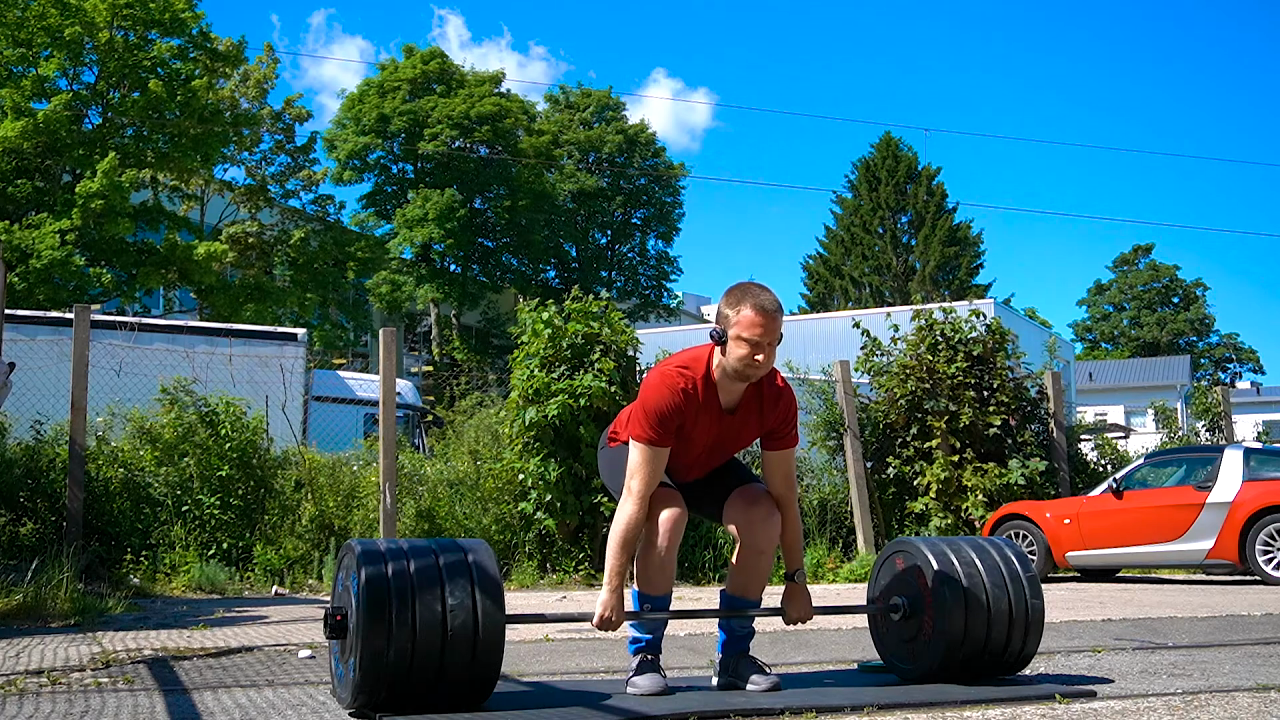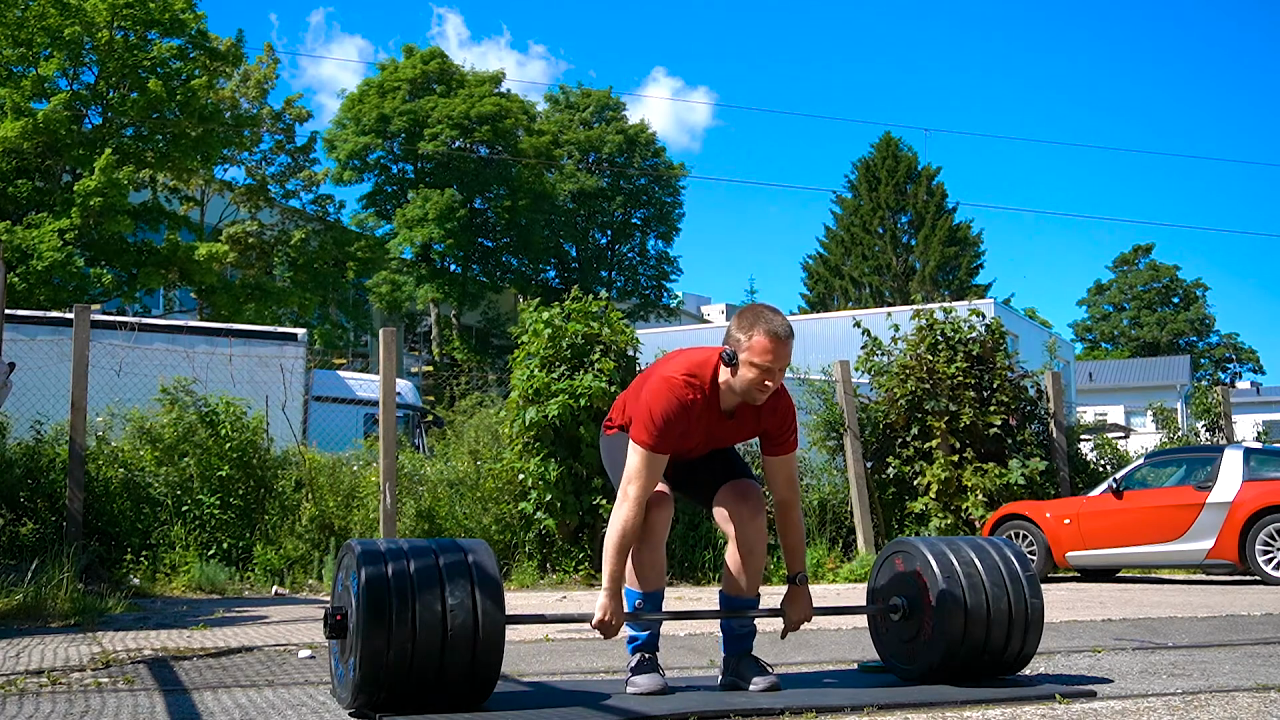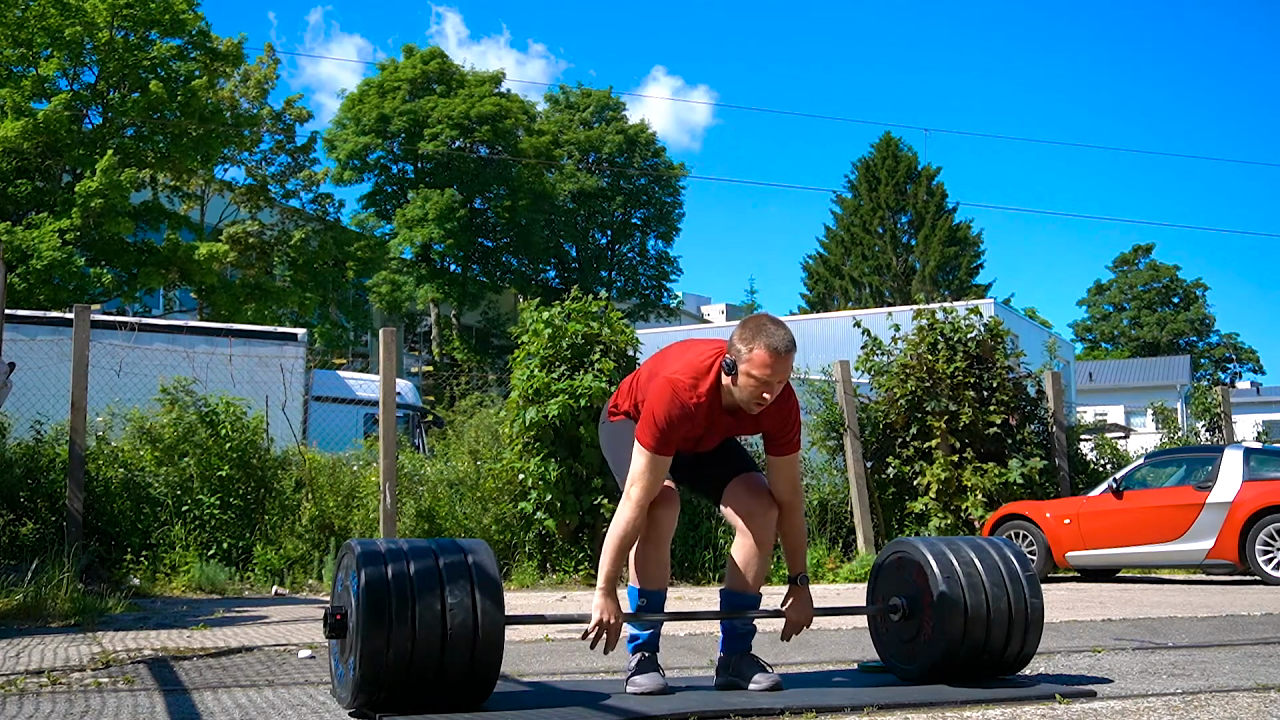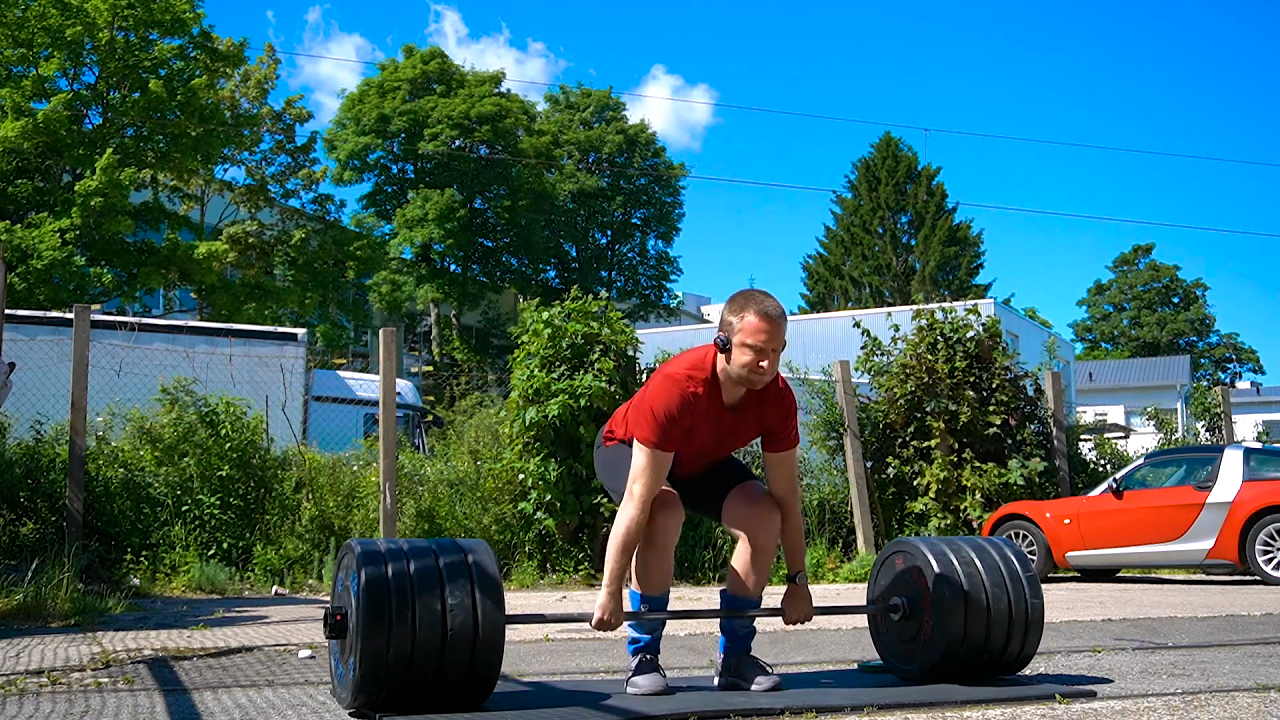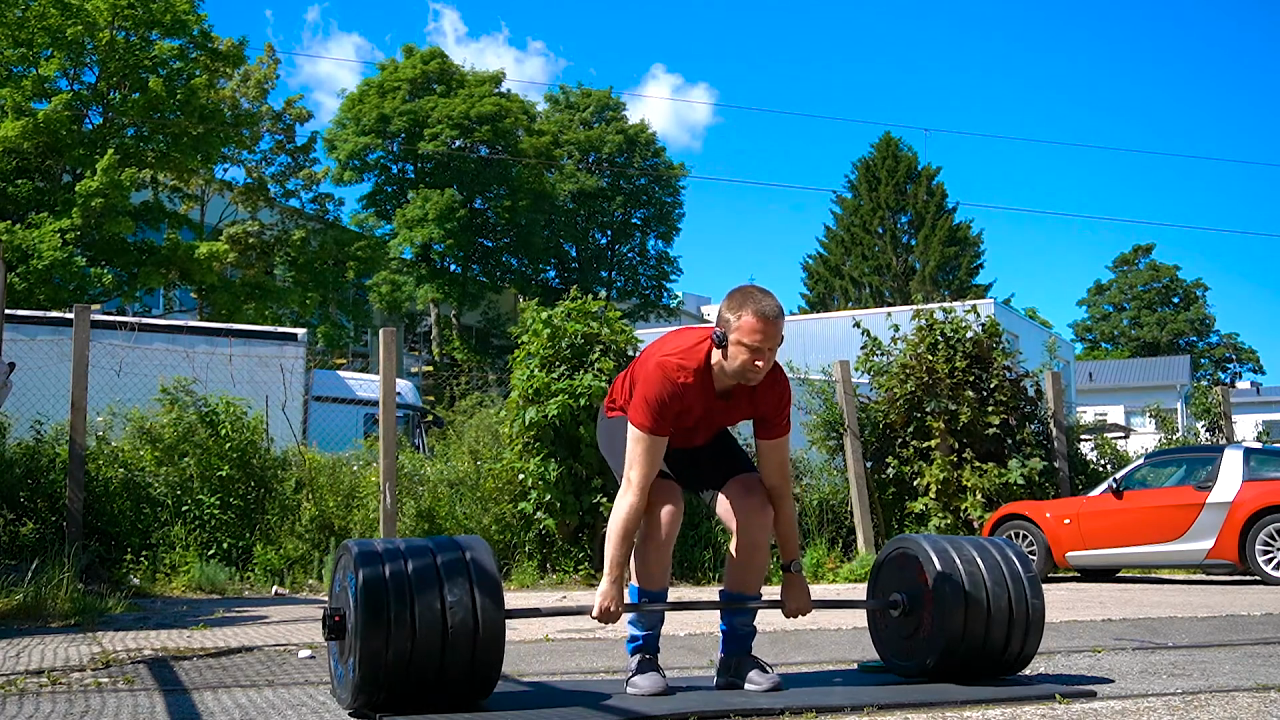
dt=0.7s
person 1, frame 1
left shoulder: (777, 396)
right shoulder: (670, 386)
left elbow: (784, 495)
right elbow: (636, 497)
left wrist: (795, 581)
right wrist: (611, 591)
left hip: (706, 461)
right hip: (631, 449)
left knee: (763, 520)
right knee: (667, 515)
left ankle: (734, 656)
right ankle: (644, 656)
person 1, frame 2
left shoulder: (776, 404)
right shoulder: (673, 389)
left elbow: (786, 497)
right elbow: (632, 500)
left wrist: (797, 582)
right wrist: (609, 592)
left hip: (704, 448)
right hip: (629, 435)
left knee: (750, 515)
right knee: (656, 509)
left ankle: (737, 654)
right ankle: (642, 655)
person 1, frame 3
left shoulder: (780, 401)
right shoulder: (676, 391)
left elbow: (789, 498)
right elbow: (636, 498)
left wrist: (798, 585)
right wrist: (605, 592)
left hip: (708, 434)
right hip: (631, 419)
left knee: (760, 512)
right knee: (661, 507)
left ankle: (735, 653)
right ankle: (642, 653)
person 1, frame 4
left shoulder: (777, 397)
right shoulder: (676, 387)
left elbow: (786, 496)
right elbow: (639, 499)
left wrist: (797, 581)
right wrist: (610, 592)
left hip: (700, 460)
right hip: (625, 447)
left knee: (764, 516)
right knee: (665, 511)
left ankle: (734, 655)
right ankle: (643, 655)
person 1, frame 5
left shoulder: (772, 384)
right shoulder: (667, 372)
left elbow: (778, 483)
right elbow: (635, 486)
left wrist: (792, 571)
right wrist: (611, 580)
left hip: (701, 433)
right hip: (629, 420)
left knee: (756, 513)
right knee: (665, 509)
left ankle: (736, 655)
right ankle: (642, 656)
